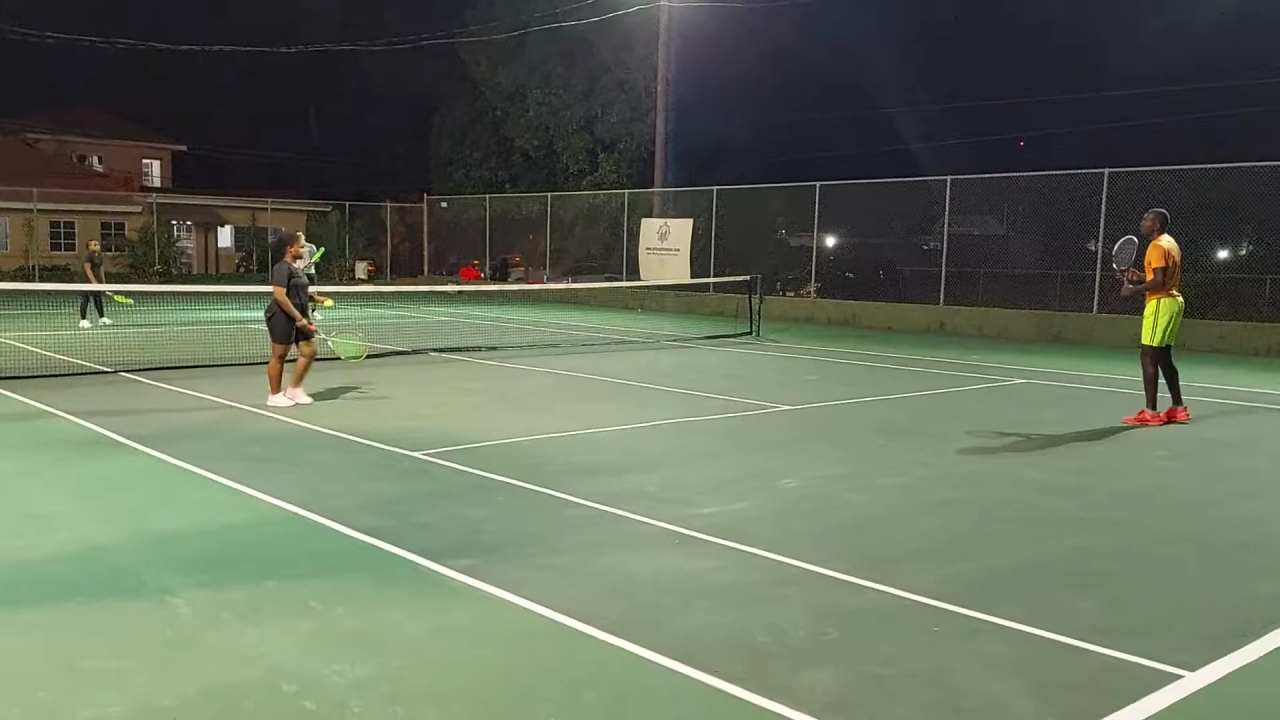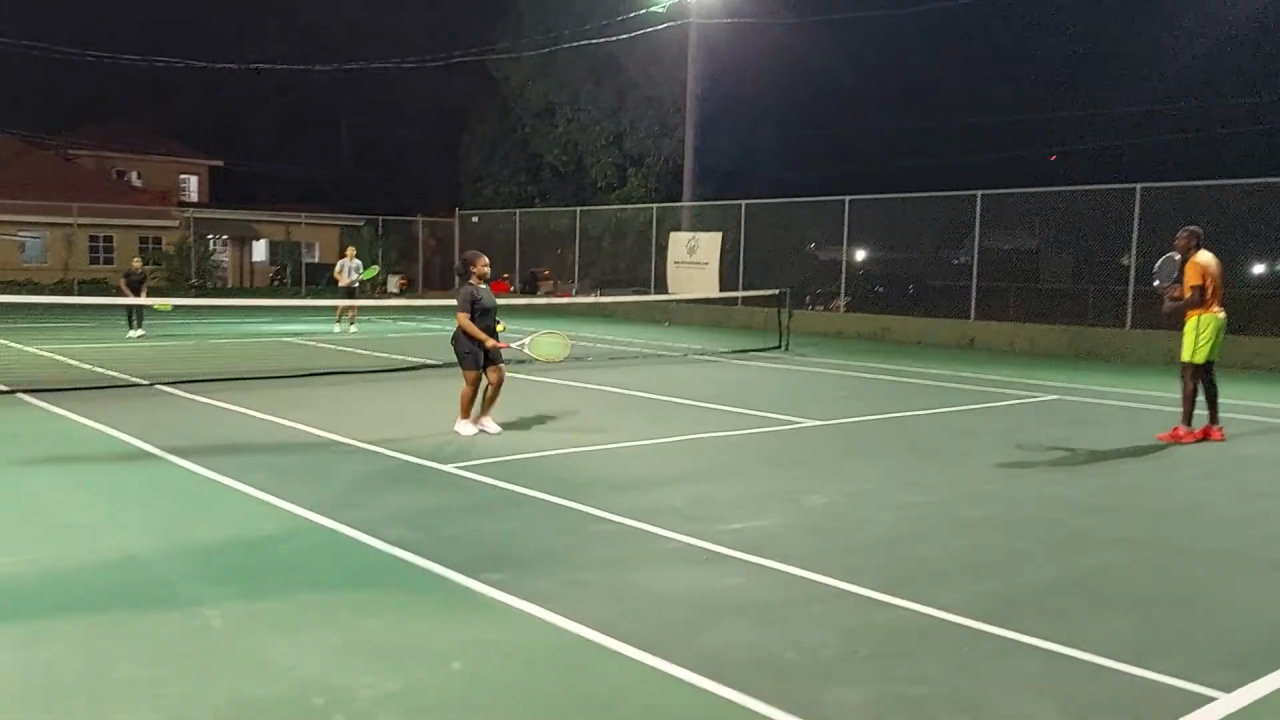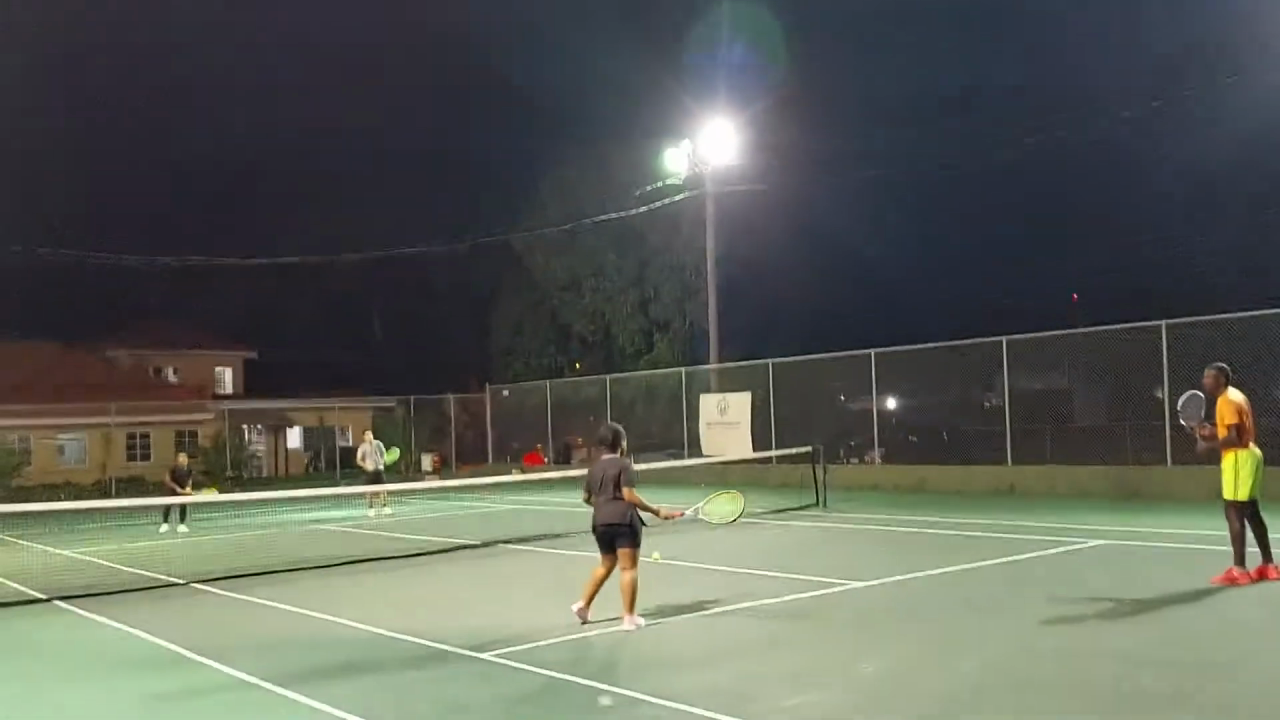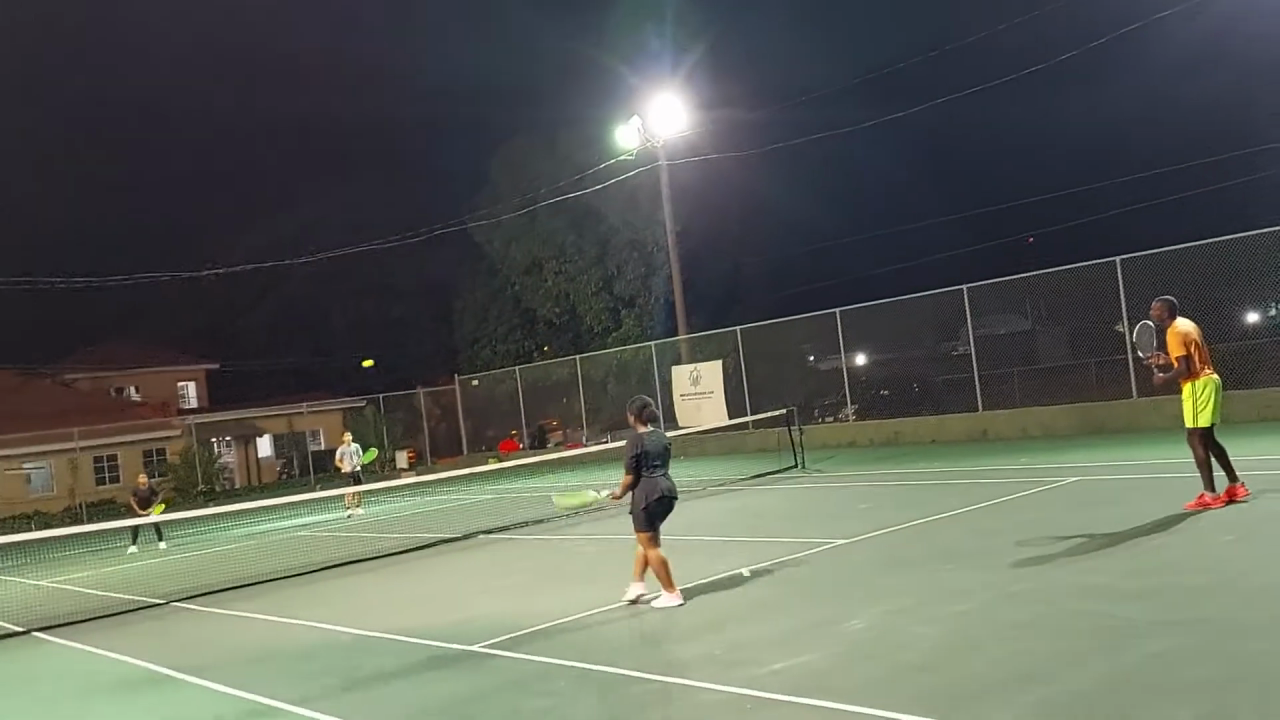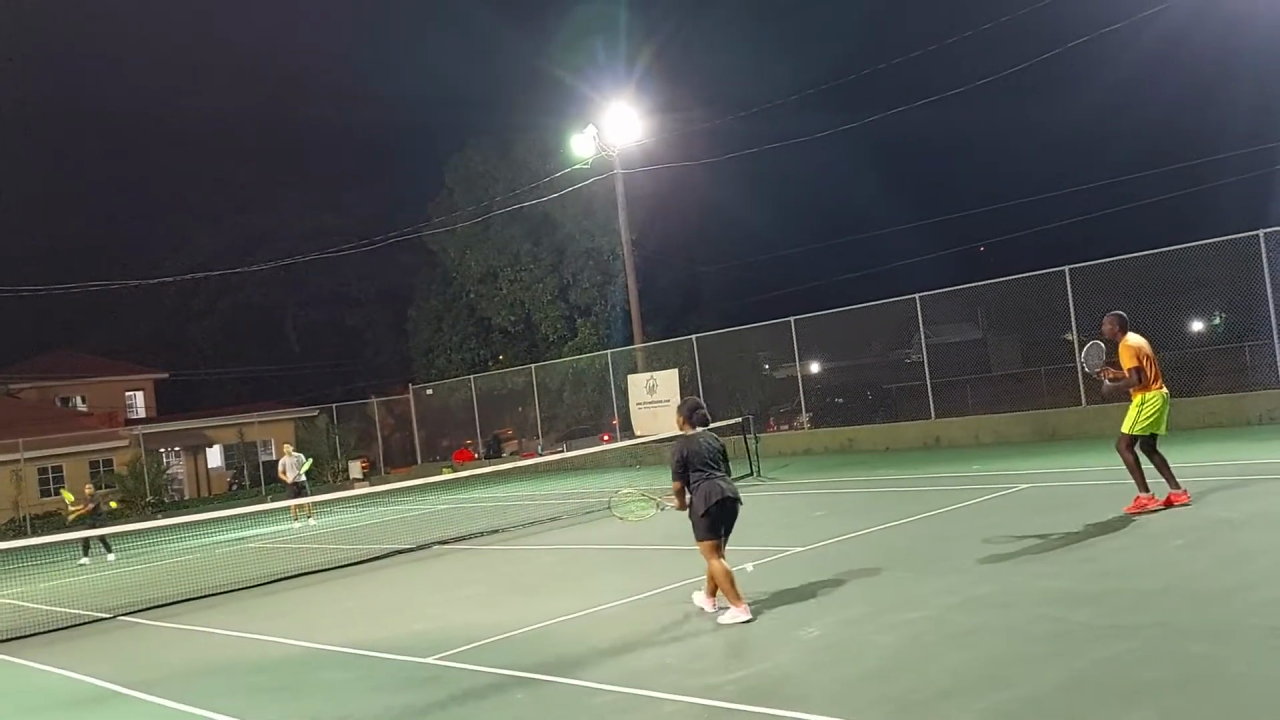
dt=1s
person 1, frame 1
left shoulder: (1157, 246)
right shoulder: (1170, 243)
left elbow: (1160, 281)
left wrist: (1134, 290)
right wrist: (1141, 277)
left hip: (1161, 304)
right hip: (1171, 302)
left knee: (1148, 356)
right knee: (1163, 357)
left ankle: (1151, 412)
right ankle: (1178, 408)
person 1, frame 2
left shoulder: (1194, 263)
right shoulder: (1210, 259)
left elbow: (1197, 299)
left wrist: (1173, 306)
right wrist: (1183, 295)
left hip: (1201, 320)
right hip: (1214, 317)
left knee: (1189, 372)
right knee: (1205, 373)
left ankle: (1185, 429)
right ankle: (1214, 426)
person 1, frame 3
left shoulder: (1227, 400)
right shoulder: (1235, 396)
left elbow: (1235, 437)
left wrist: (1209, 446)
right wrist: (1214, 432)
left hip: (1239, 458)
right hip: (1248, 455)
left knee: (1233, 511)
right knee: (1251, 511)
left ankle: (1239, 570)
person 1, frame 4
left shoulder: (1174, 332)
right shoulder: (1187, 324)
left elbow: (1185, 369)
left wrist: (1163, 378)
right wrist: (1167, 360)
left hip: (1198, 386)
right hip: (1209, 381)
left knee: (1196, 440)
right knee: (1207, 438)
left ankle: (1211, 495)
right ankle: (1235, 485)
person 1, frame 5
left shoulder: (1126, 346)
right shoulder: (1136, 339)
left elbow: (1137, 380)
left wrist: (1113, 387)
right wrist: (1116, 374)
left hip: (1147, 398)
right hip: (1158, 395)
left knee: (1123, 445)
right knee: (1148, 446)
left ankle: (1145, 496)
right ankle: (1177, 492)
person 2, frame 1
left shoulder: (296, 267)
right shoulder: (282, 268)
right elbow: (279, 296)
left wrist: (316, 298)
right wrist: (298, 318)
left hip: (299, 317)
right hip: (282, 316)
left knee: (308, 352)
right knee: (280, 356)
left ankle: (294, 390)
right ankle: (275, 395)
person 2, frame 2
left shoulder: (486, 288)
right shoulder: (467, 291)
right elbow: (463, 321)
left wrist: (496, 323)
right wrist: (486, 339)
left hip: (487, 342)
right hip: (469, 343)
left knee: (497, 380)
right knee: (473, 382)
left ankle: (483, 417)
right ankle: (463, 420)
person 2, frame 3
left shoulder: (594, 467)
right shoulder: (624, 465)
left elbow: (587, 499)
right elbow: (629, 496)
right wrist: (657, 511)
left hip: (600, 520)
right hip: (624, 519)
left knee: (606, 565)
right knee: (629, 568)
left ankle: (583, 604)
right ankle: (629, 617)
person 2, frame 4
left shoulder: (634, 442)
right shoulder: (662, 436)
left elbow: (631, 478)
left wrist: (620, 492)
right wrist: (629, 488)
left hip: (647, 495)
right hip: (667, 492)
left knee: (650, 546)
right knee: (646, 541)
left ankle: (671, 593)
right ankle: (637, 583)
person 2, frame 5
left shoulder: (681, 445)
right shoulder: (714, 439)
left elbow: (678, 484)
left wrist: (681, 502)
left hip: (707, 501)
right hip: (729, 495)
left knee: (713, 557)
right knee: (716, 552)
left ankle: (739, 607)
right ankle: (709, 597)
